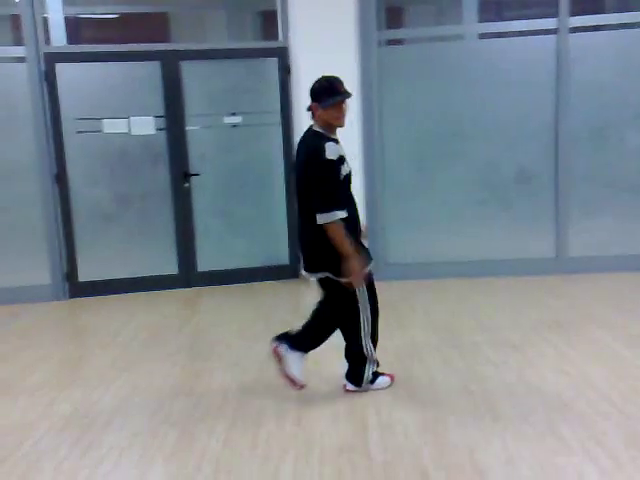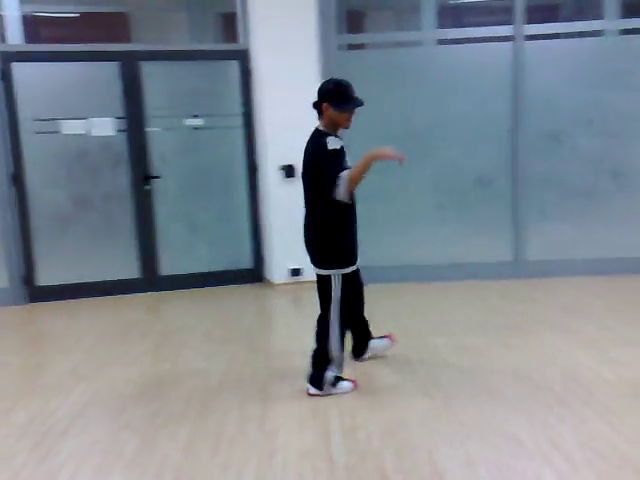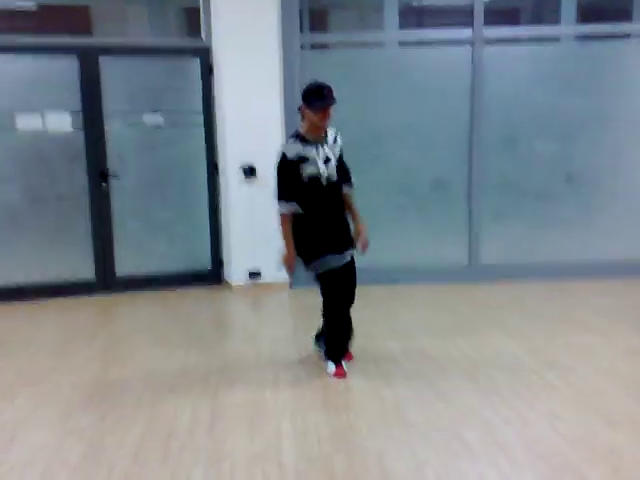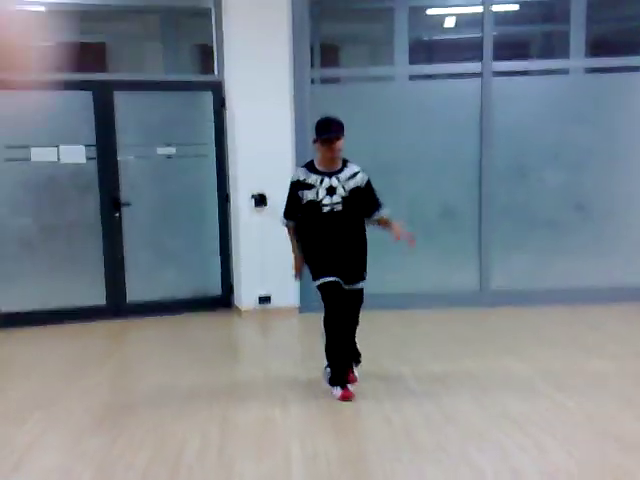
dt=0.3s
person 1, frame 1
left shoulder: (312, 143)
right shoulder: (326, 151)
right elbow: (329, 213)
left wrist: (354, 241)
right wrist: (353, 257)
left hip: (316, 247)
right hip: (333, 248)
left knee: (337, 302)
right knee: (362, 305)
left ankle: (290, 347)
right ankle: (362, 375)
person 1, frame 2
left shoulder: (323, 142)
right shoulder: (327, 145)
right elbow: (343, 188)
right wrist: (372, 156)
left hip: (336, 236)
right hip: (329, 240)
left knee: (352, 293)
right knee: (336, 305)
left ankle: (363, 344)
right ankle: (322, 378)
person 1, frame 3
left shoulder: (334, 139)
right shoulder: (293, 152)
right elbow: (286, 205)
left wrist: (358, 222)
right wrist: (289, 248)
left hip: (339, 232)
right hip: (311, 238)
left knee: (346, 291)
right knee: (334, 294)
left ankle: (331, 341)
right ankle: (334, 353)
person 1, frame 4
left shoulder: (356, 175)
right shoulder: (302, 177)
left elbow: (374, 211)
right elbow: (291, 218)
left wrist: (394, 227)
right wrist: (297, 254)
left hip: (353, 259)
right hip: (321, 261)
left knee: (349, 317)
right knee: (335, 317)
left ankle: (345, 362)
right ankle: (338, 378)
